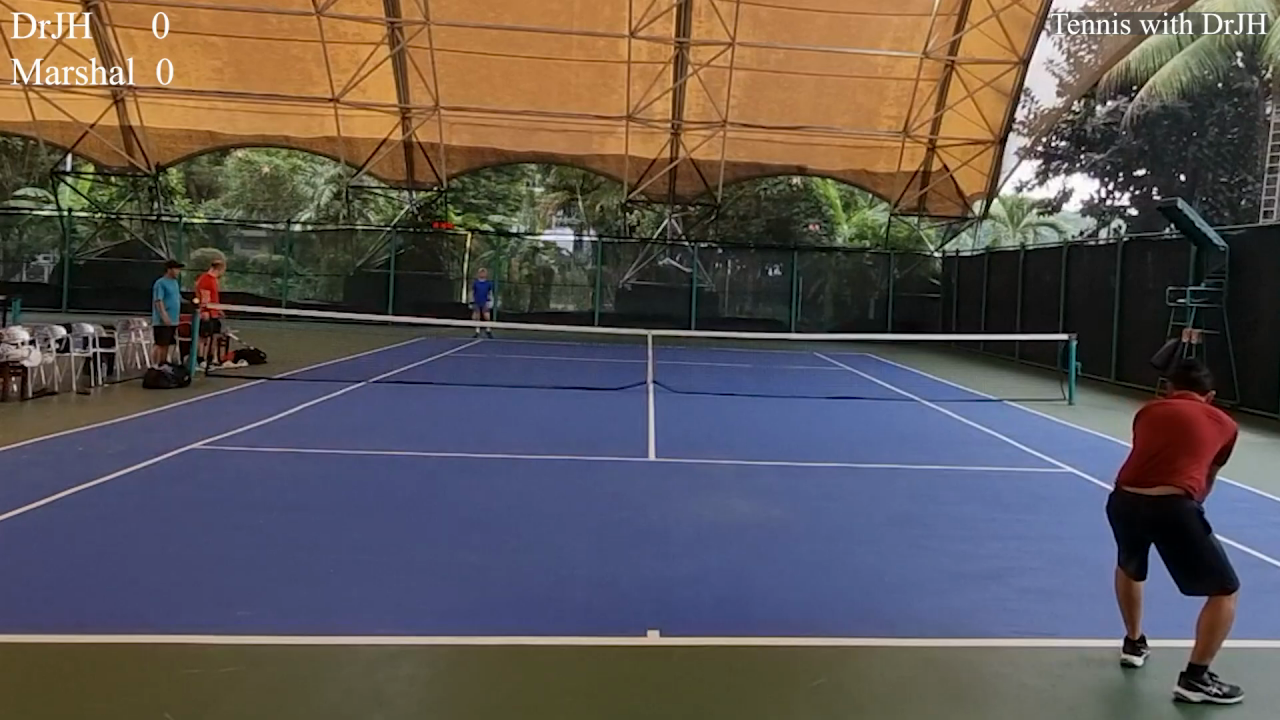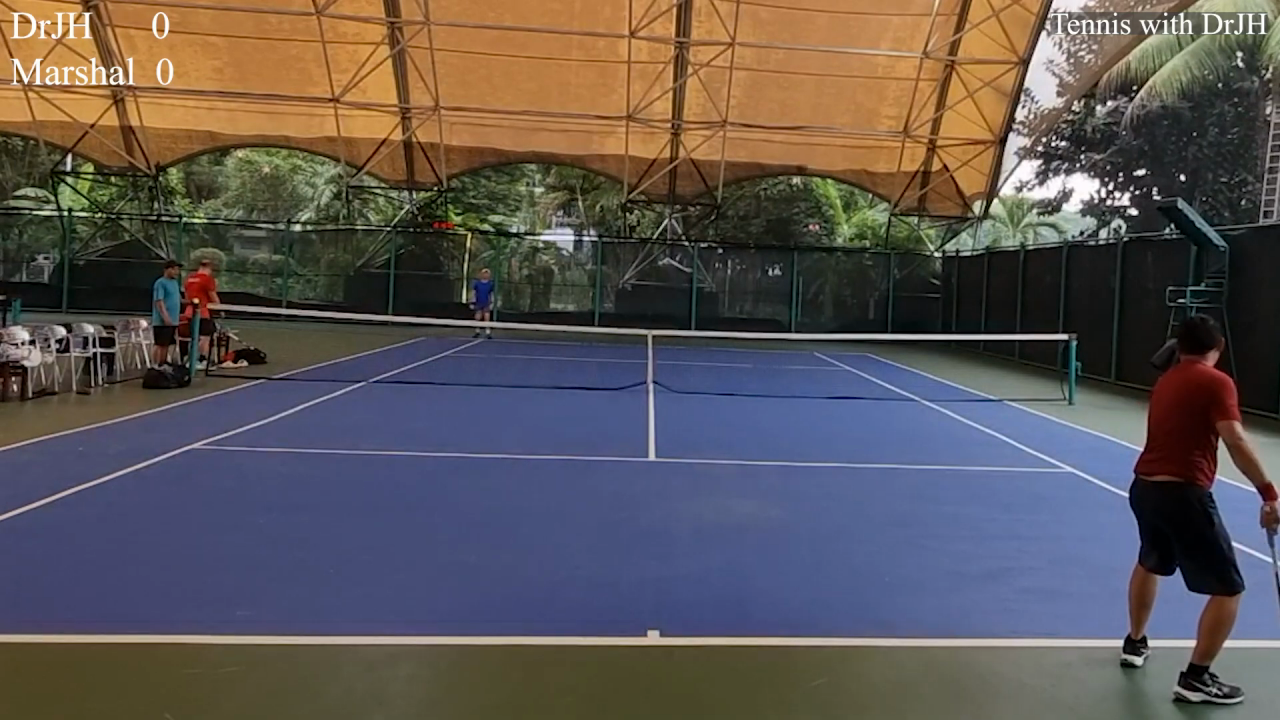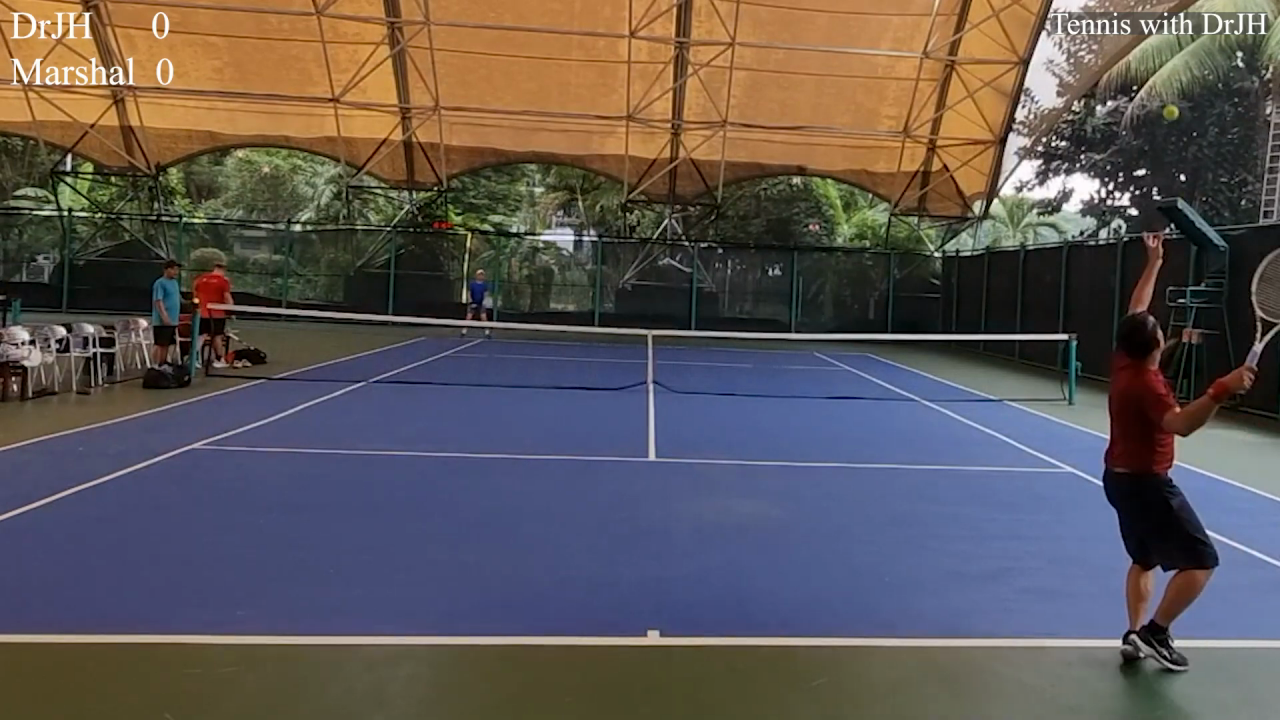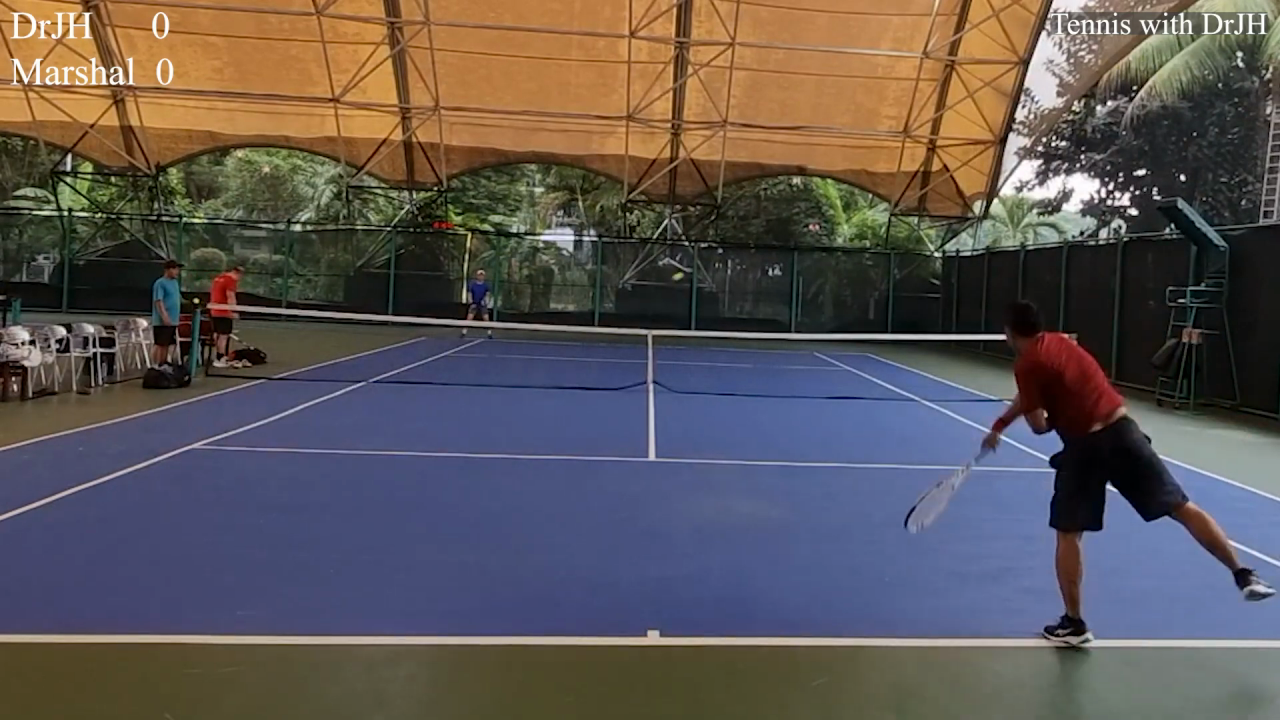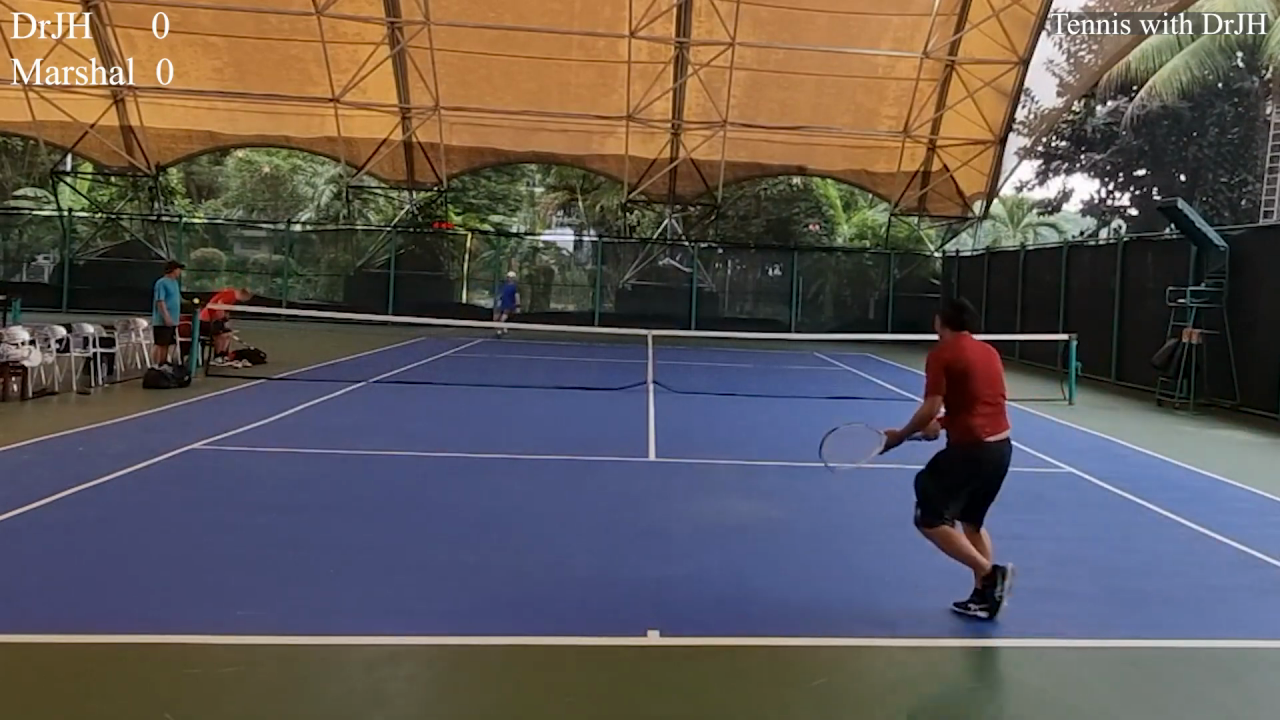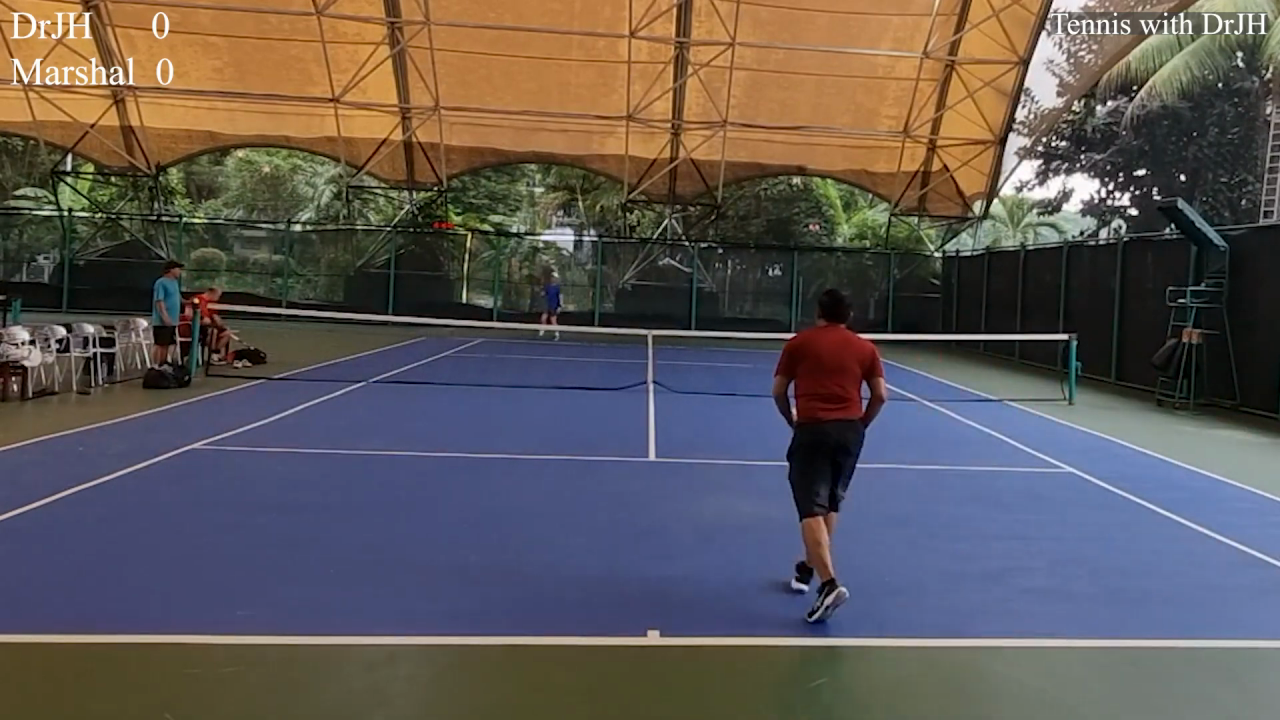
dt=0.7s
person 1, frame 1
left shoulder: (1148, 411)
right shoulder: (1224, 423)
right wrist: (1193, 510)
left hip: (1124, 501)
right hip: (1173, 507)
left knee: (1129, 568)
right knee: (1225, 591)
left ankle: (1133, 644)
right ankle: (1195, 678)
person 1, frame 2
left shoulder: (1165, 382)
right shoulder: (1216, 383)
right elbow: (1235, 441)
left hip: (1144, 488)
right hip: (1183, 495)
left knee: (1149, 565)
right knee: (1228, 589)
left ankle: (1135, 643)
right ankle: (1195, 678)
person 1, frame 3
left shoulder: (1123, 363)
right shoulder: (1146, 384)
left elbow: (1135, 312)
right elbow: (1181, 424)
left wrist: (1153, 263)
right wrist: (1221, 391)
left hip: (1119, 479)
right hip: (1147, 484)
left knee: (1144, 560)
right knee: (1200, 561)
left ankle: (1136, 634)
right ankle: (1154, 630)
person 1, frame 4
left shoulder: (1027, 365)
right shoulder: (1058, 342)
left elbow: (1037, 423)
left wrist: (1039, 419)
right wrist: (1000, 425)
left hip: (1086, 449)
right hip: (1121, 432)
left knee: (1067, 533)
right knee: (1181, 507)
left ankle: (1073, 622)
right ankle: (1243, 575)
person 1, frame 5
left shoulder: (942, 355)
right shoulder: (990, 352)
left elbow: (931, 408)
left wrist: (900, 435)
right wrist: (943, 422)
left hip: (970, 449)
right hip: (1001, 447)
left knee: (932, 523)
right knee: (972, 523)
left ankle: (992, 571)
right ankle: (986, 596)
person 1, frame 6
left shoulder: (798, 342)
right shoulder: (865, 347)
left elbow: (778, 392)
right elbow: (880, 395)
left wrist: (793, 421)
left hip: (812, 431)
right hip: (850, 431)
left knee: (812, 512)
right knee: (831, 505)
left ankle: (830, 583)
right ankle: (809, 569)
